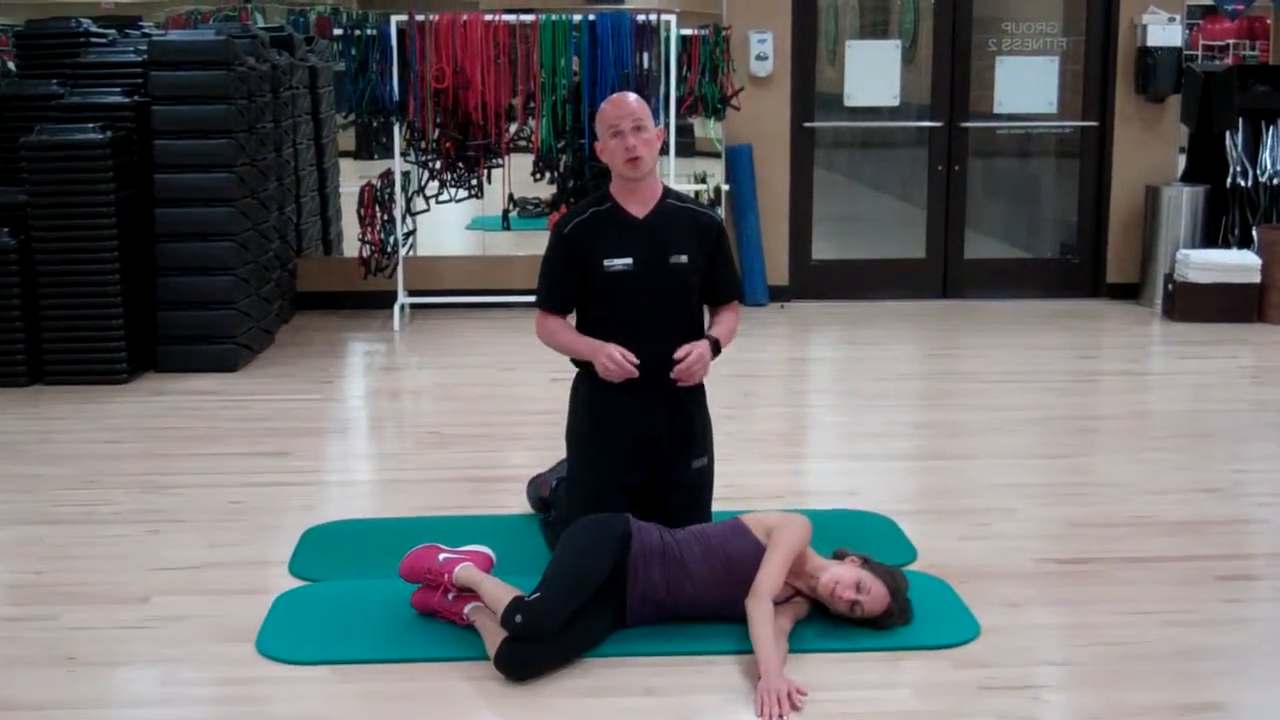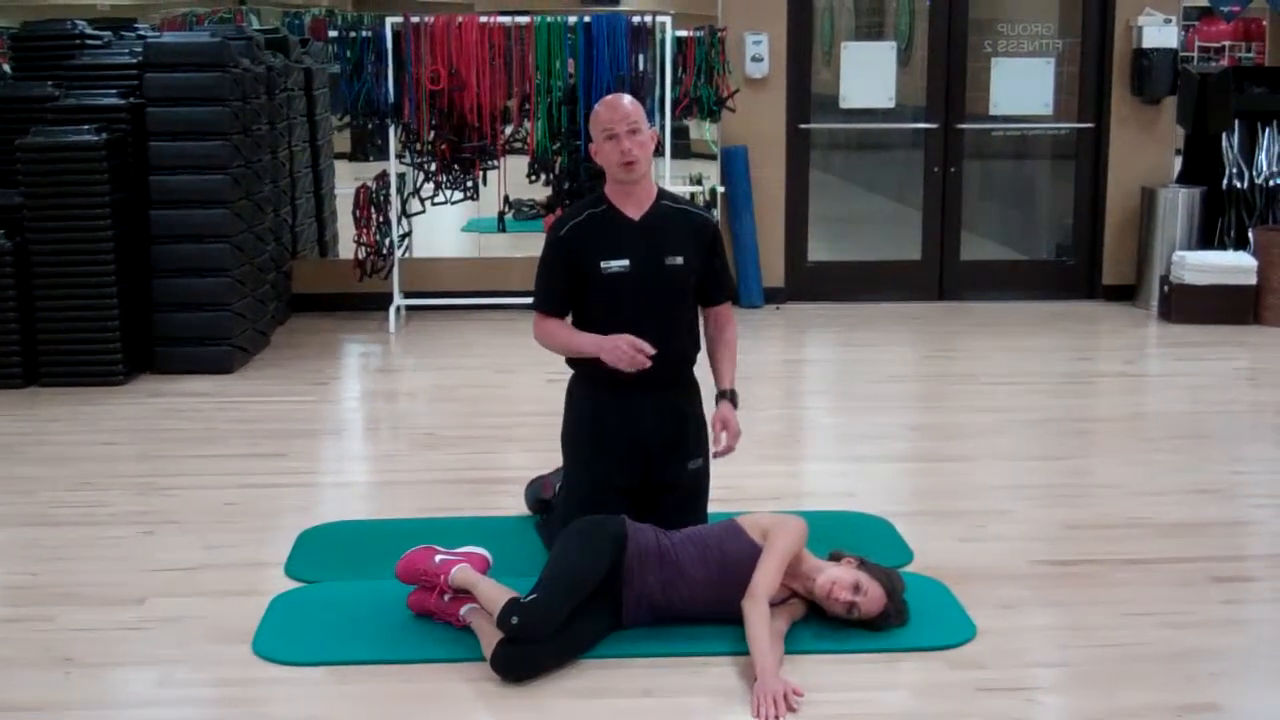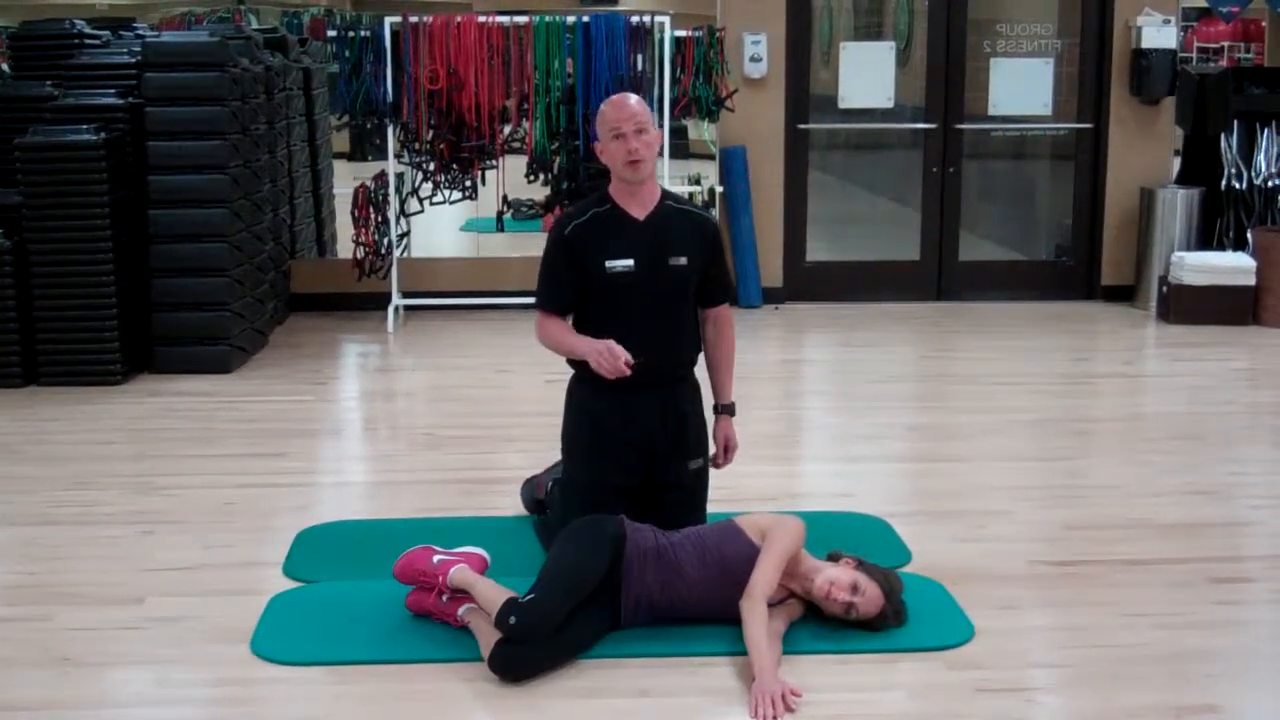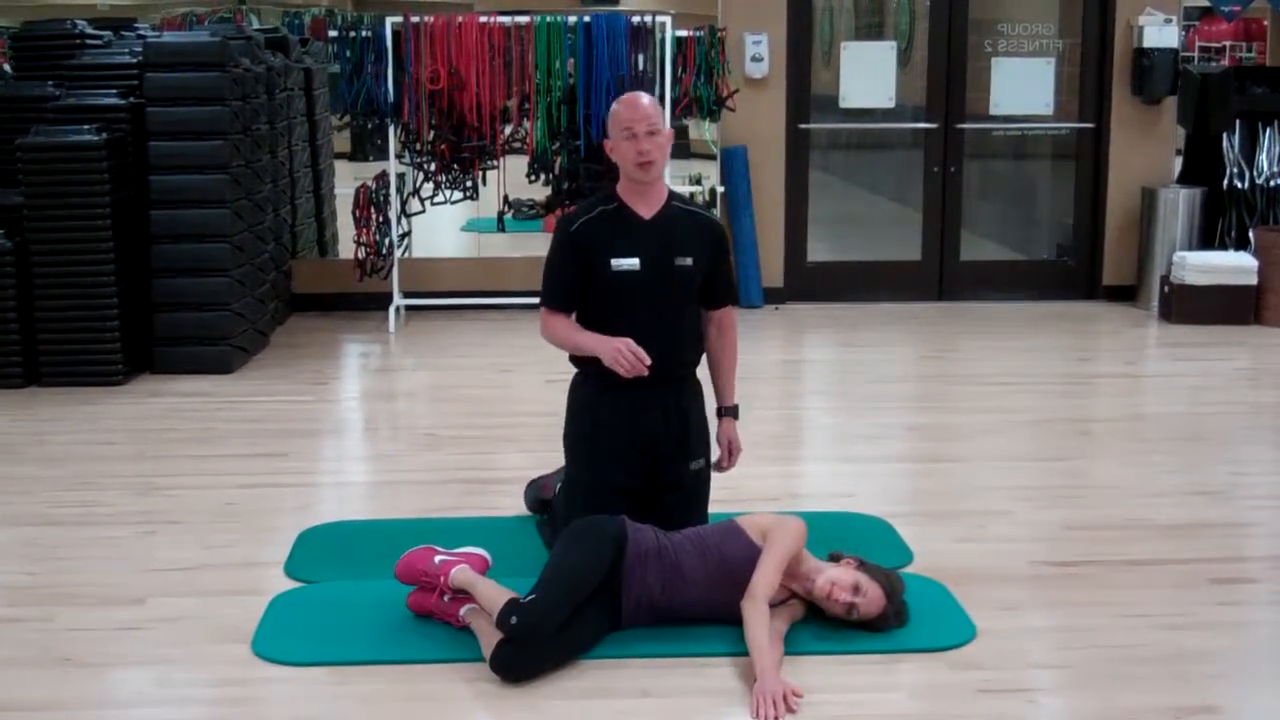
dt=0.3s
person 1, frame 1
left shoulder: (797, 606)
right shoulder: (796, 528)
left elbow: (772, 625)
right elbow: (758, 598)
left wrist: (772, 674)
right wrist: (771, 674)
left hip: (625, 609)
right hip: (615, 544)
left knee: (518, 663)
right knee: (534, 621)
left ankle: (467, 605)
right ankle: (460, 568)
person 1, frame 2
left shoulder: (793, 606)
right shoulder: (791, 529)
left elbow: (768, 627)
right elbow: (754, 599)
left wrist: (767, 676)
right wrist: (767, 674)
left hip: (620, 610)
right hip: (611, 546)
right knee: (530, 622)
left ankle: (462, 605)
right ankle: (456, 568)
person 1, frame 3
left shoulder: (791, 608)
right shoulder: (790, 530)
left elbow: (766, 626)
right elbow: (752, 599)
left wrist: (766, 676)
right wrist: (765, 676)
left hip: (619, 611)
right hip: (610, 545)
right knee: (528, 623)
left ankle: (462, 607)
right ankle: (454, 571)
person 1, frame 4
left shoulder: (792, 608)
right shoulder: (791, 530)
left elbow: (766, 627)
right elbow: (753, 600)
left wrist: (767, 676)
right wrist: (766, 675)
left hip: (619, 611)
right hip: (611, 546)
right knee: (530, 624)
left ankle: (463, 606)
right ankle: (455, 570)
person 2, frame 1
left shoulder: (701, 223)
right shoulder: (576, 228)
left elbow: (726, 309)
right elbow: (548, 321)
left wrist: (709, 344)
right wrist: (594, 349)
left hip: (681, 404)
right hip: (604, 403)
right ankle: (559, 490)
person 2, frame 2
left shoulder: (696, 224)
right shoulder: (571, 232)
left elbow: (719, 315)
right elbow: (545, 324)
left wrist: (726, 397)
right wrist: (602, 344)
left hip: (677, 404)
right hip: (599, 405)
right ankle: (558, 493)
person 2, frame 3
left shoulder: (698, 226)
right shoulder: (574, 230)
left elbow: (716, 320)
right elbow: (548, 325)
left wrist: (725, 409)
right wrist: (590, 348)
left hip: (677, 403)
right hip: (600, 405)
right ankle: (553, 491)
person 2, frame 4
left shoulder: (704, 228)
right shoulder: (581, 228)
left elbow: (719, 323)
right elbow: (552, 321)
left wrist: (728, 412)
right wrist: (601, 344)
left hip: (680, 404)
right hip: (603, 404)
right ankle: (558, 495)
